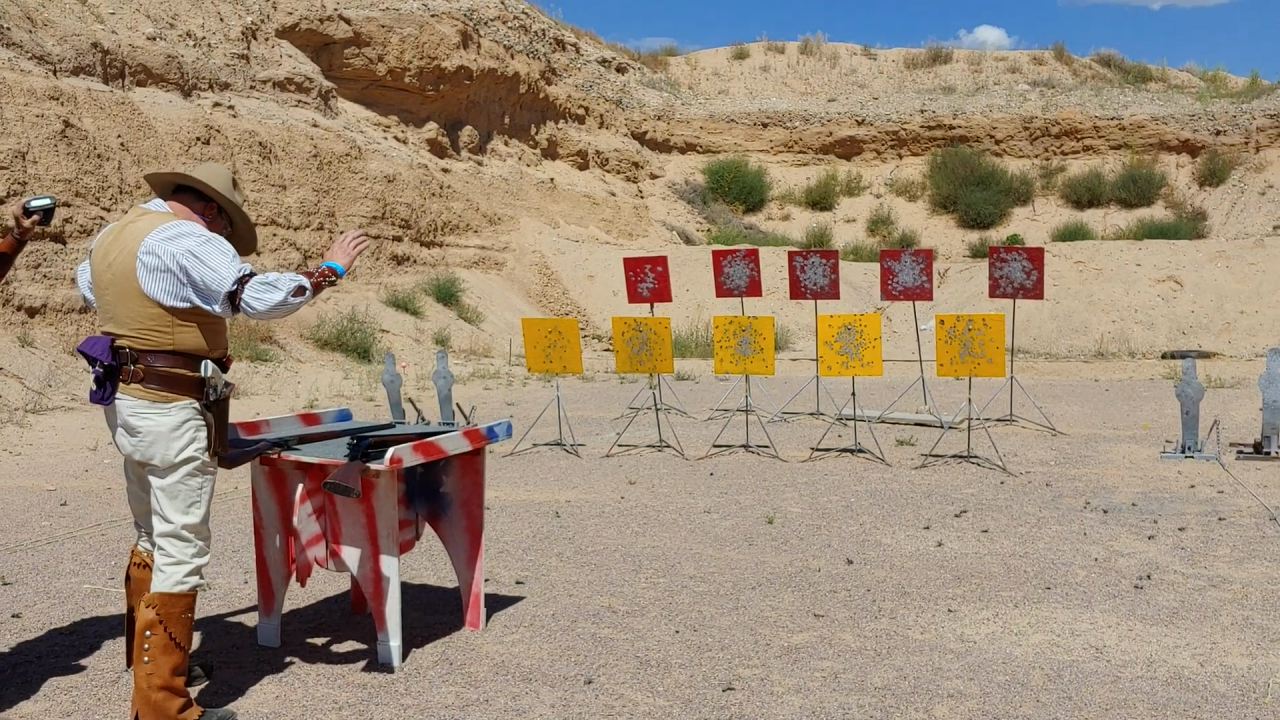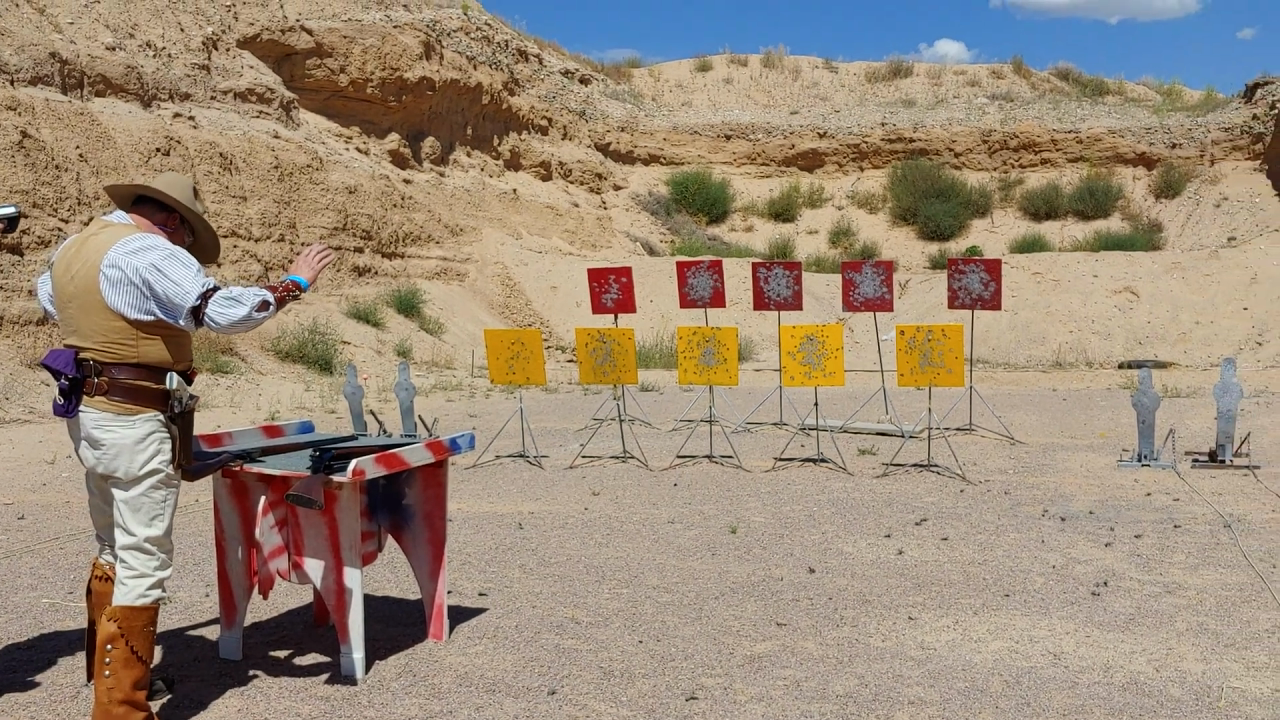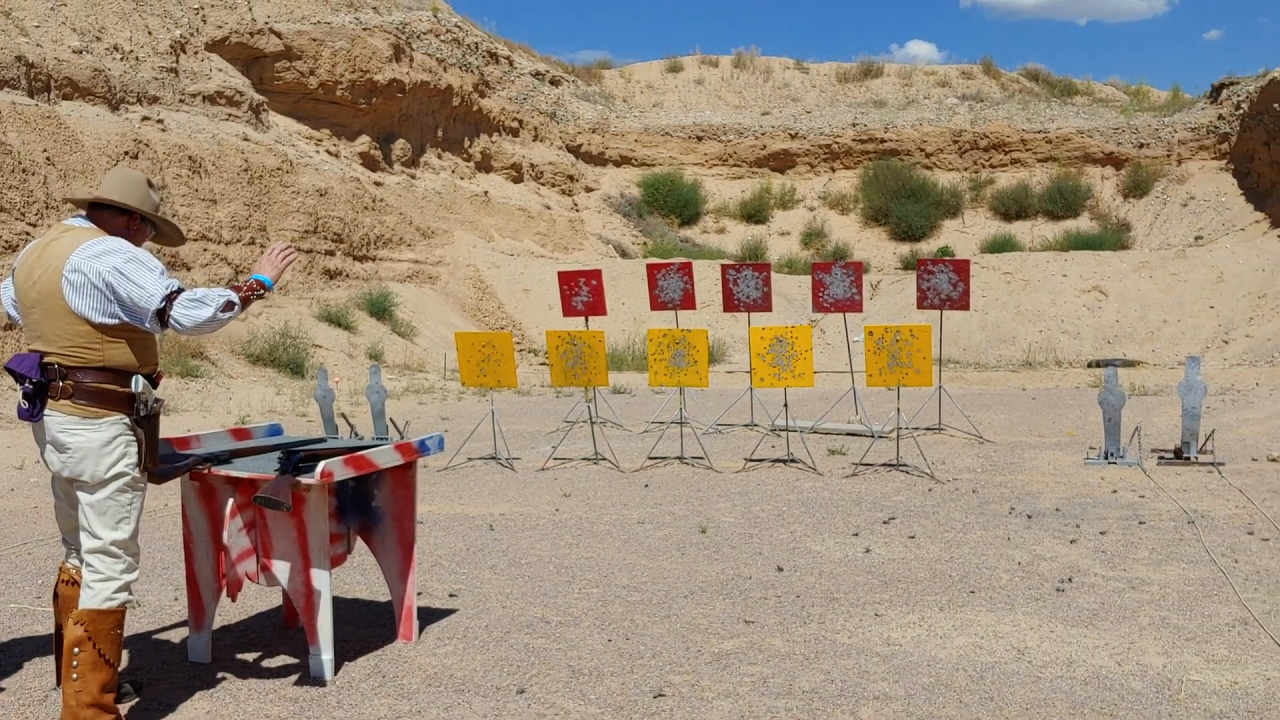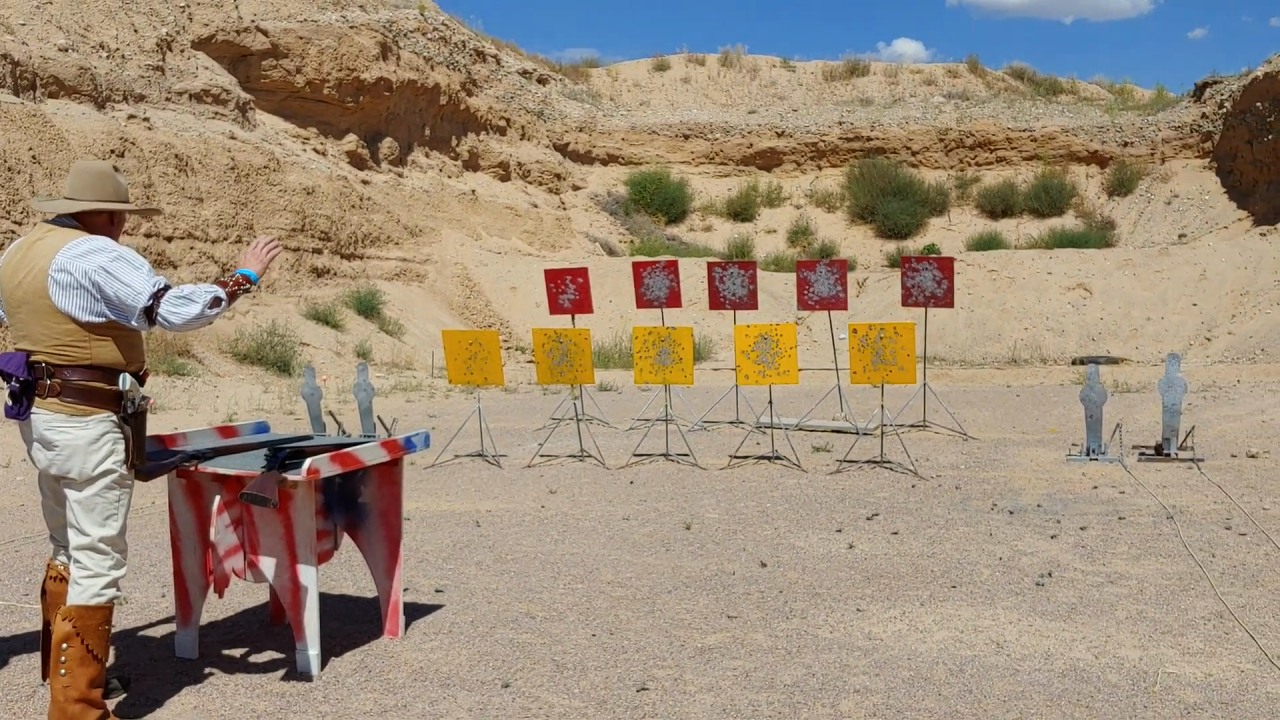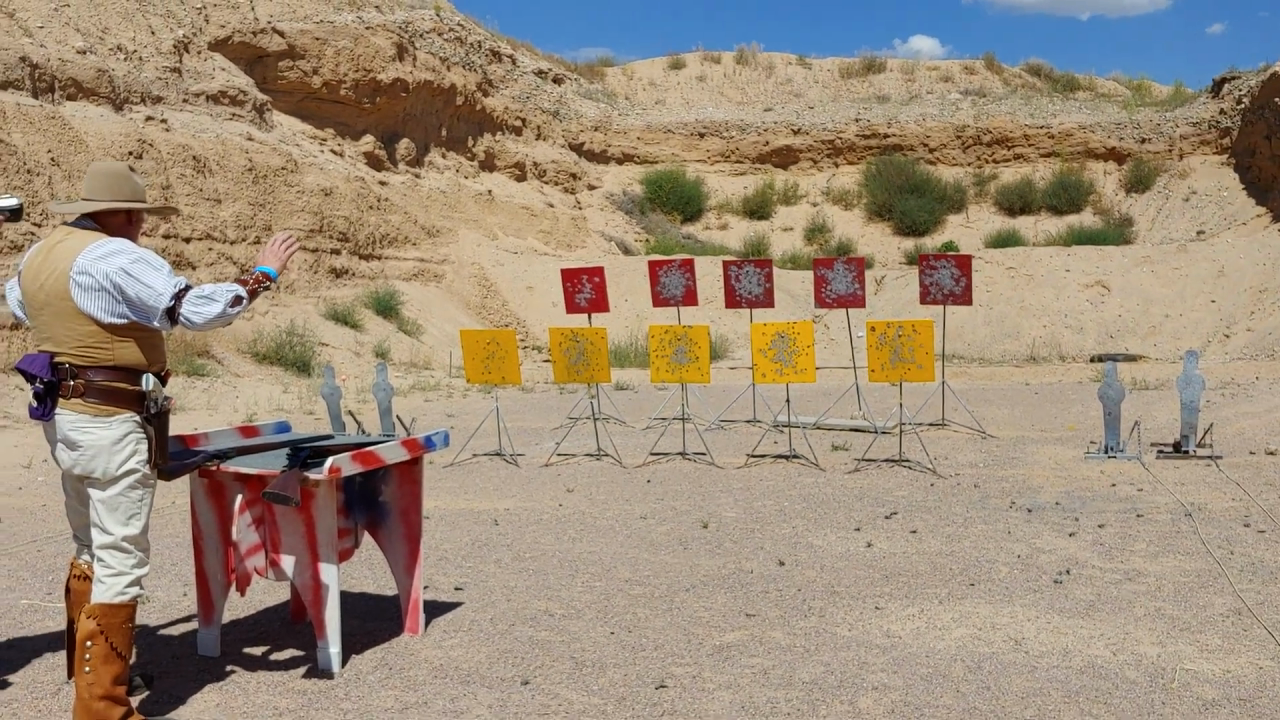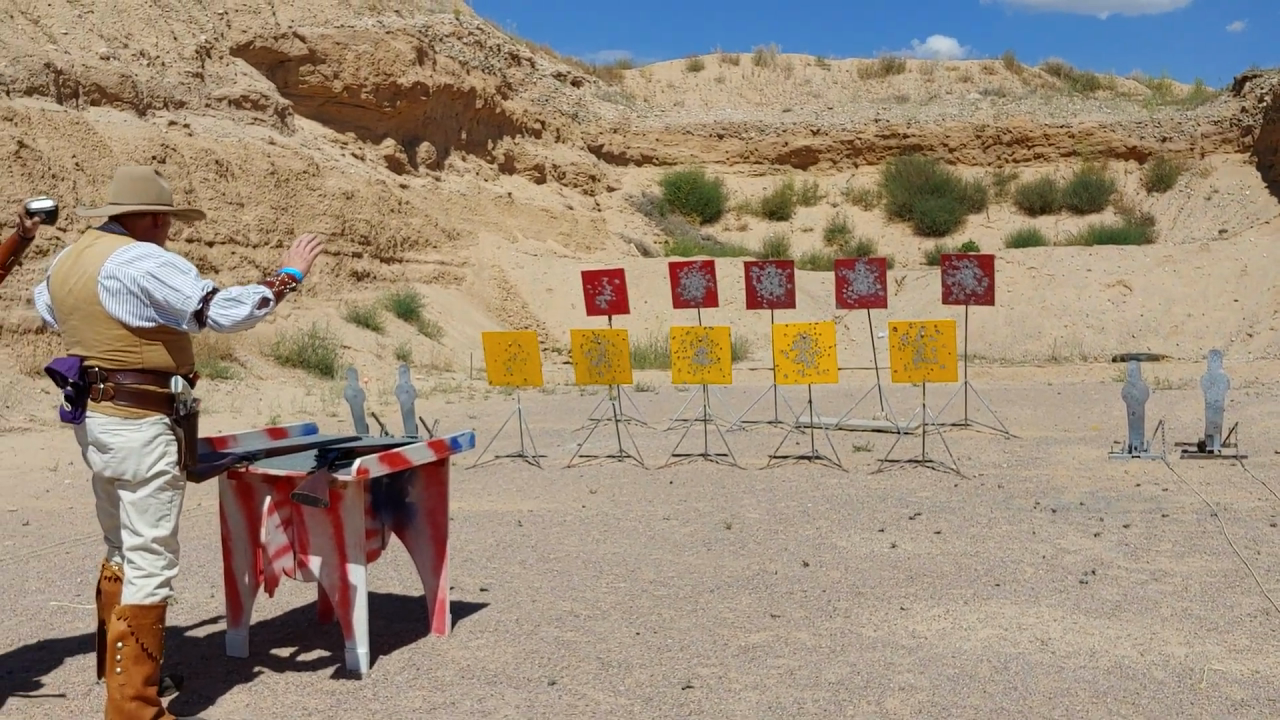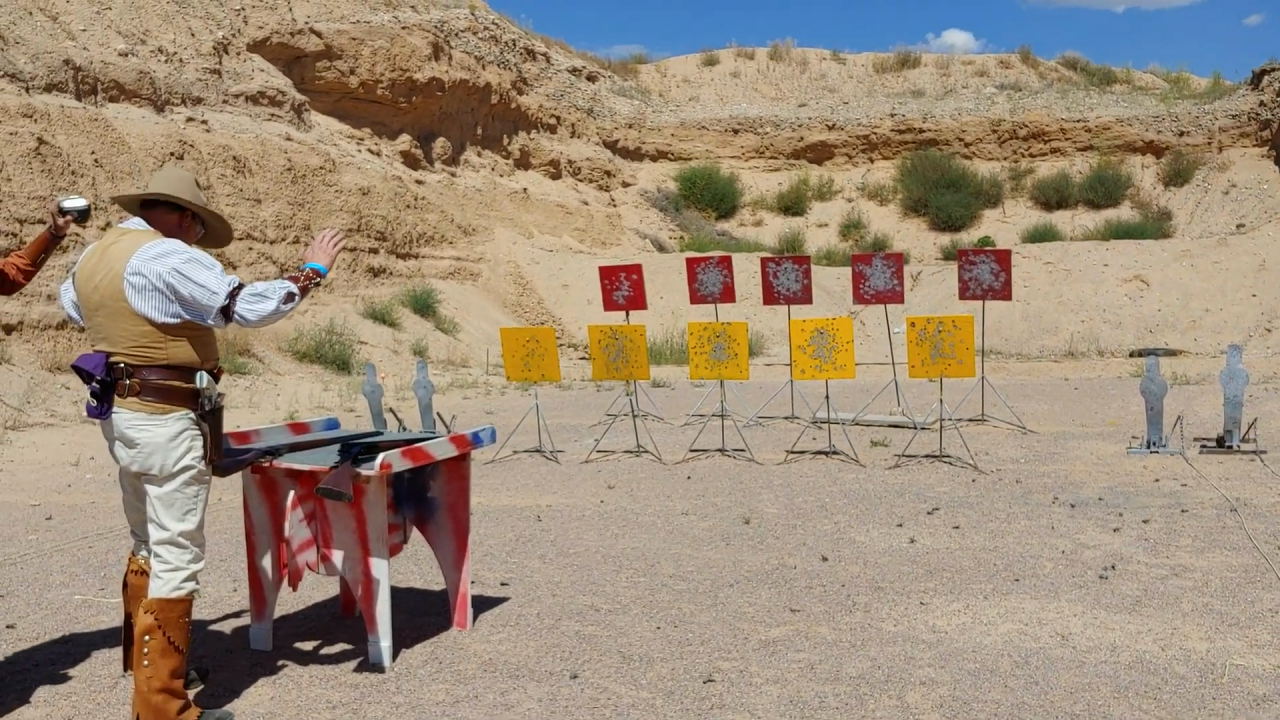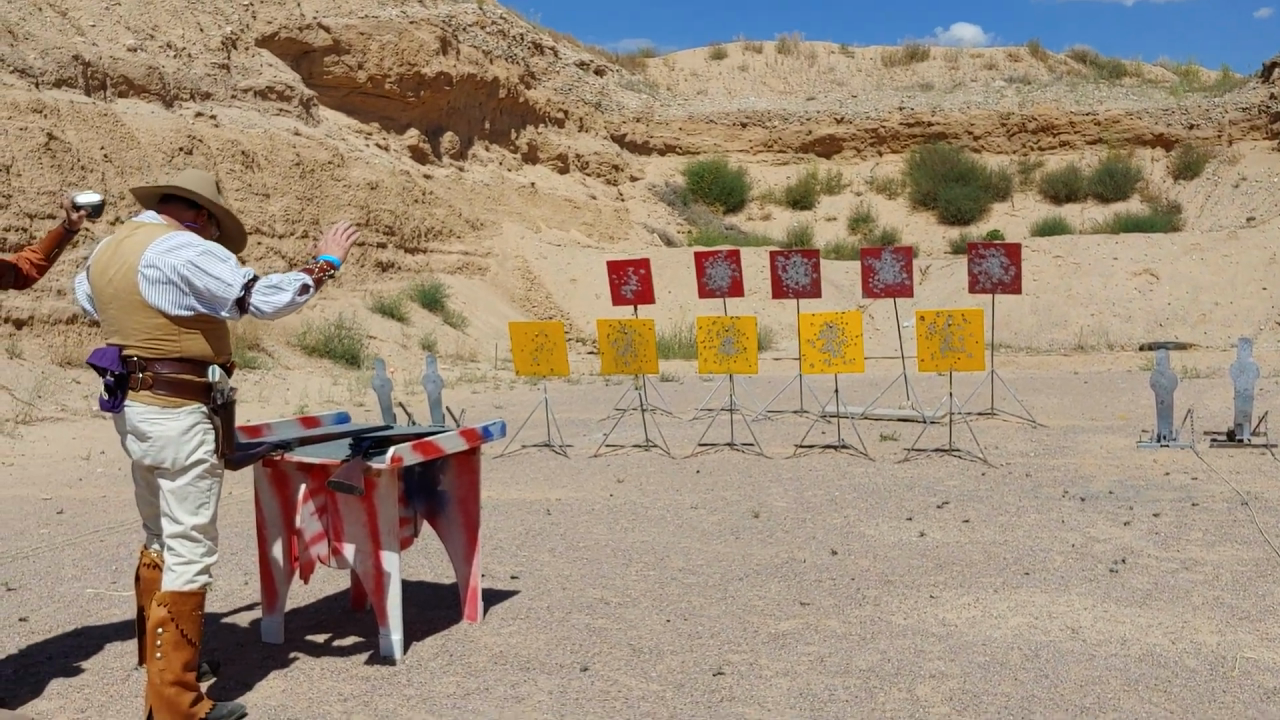
dt=0.4s
person 1, frame 1
left shoulder: (111, 234)
right shoulder: (187, 241)
left elbow: (88, 284)
right elbow: (260, 296)
right wrist: (329, 269)
left hip: (127, 399)
right hip: (170, 407)
left knee: (151, 539)
right knee: (180, 550)
left ankle: (148, 663)
person 1, frame 2
left shoulder: (71, 247)
right shoulder: (150, 254)
left elbow: (49, 298)
right elbow: (224, 310)
right wrist: (293, 283)
left hip: (89, 411)
right hip: (134, 420)
left knee: (113, 551)
right knee: (143, 563)
left ankle: (109, 675)
person 1, frame 3
right shoulder: (112, 257)
right elbow: (188, 312)
right wrist: (258, 282)
left hip: (54, 415)
right hip: (99, 423)
left knee: (80, 556)
right knee: (109, 566)
person 1, frame 4
right shoulder: (97, 256)
right elbow: (176, 309)
right wrist: (243, 276)
right hip: (87, 422)
left knee: (67, 552)
right knee: (97, 562)
left ankle: (64, 673)
person 1, frame 5
right shoulder: (117, 258)
right elbow: (196, 308)
right wrist: (262, 275)
left hip: (63, 415)
right hip: (110, 422)
left knee: (89, 550)
right knee: (120, 561)
left ankle: (89, 669)
person 1, frame 6
left shoulder: (65, 260)
right shoulder: (144, 262)
left elbow: (47, 309)
right elbow: (224, 310)
right wrist: (288, 276)
left hip: (95, 418)
right hip: (140, 425)
left knee: (120, 553)
right knee: (150, 563)
left ankle: (120, 672)
person 1, frame 7
left shoulder: (91, 256)
right shoulder: (168, 257)
left elbow: (72, 305)
right elbow: (249, 305)
right wrist: (311, 270)
left hip: (121, 414)
right hip: (165, 419)
left knee: (147, 547)
right knee: (176, 557)
left ankle: (146, 665)
person 1, frame 8
left shoulder: (105, 250)
right shoulder: (182, 250)
left elbow: (85, 297)
right elbow: (264, 298)
right wrist: (325, 264)
left hip: (133, 407)
right hip: (177, 414)
left knee: (159, 541)
right knee: (189, 551)
left ankle: (160, 658)
